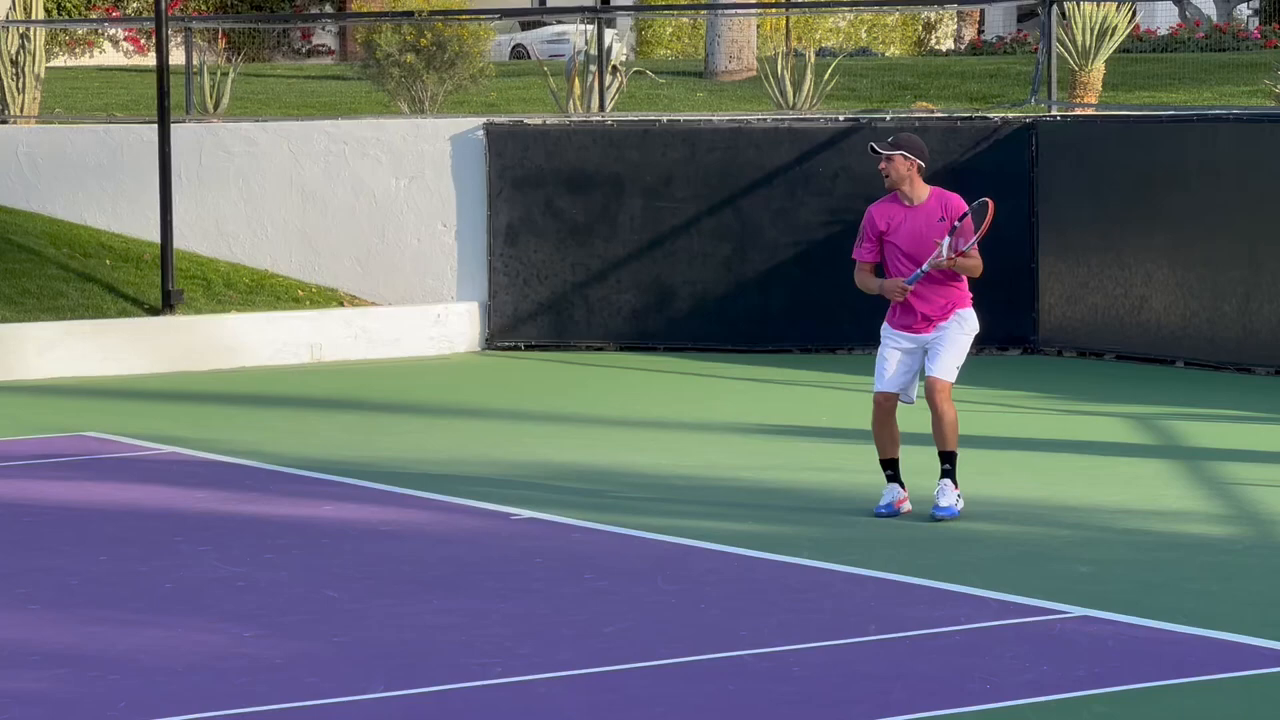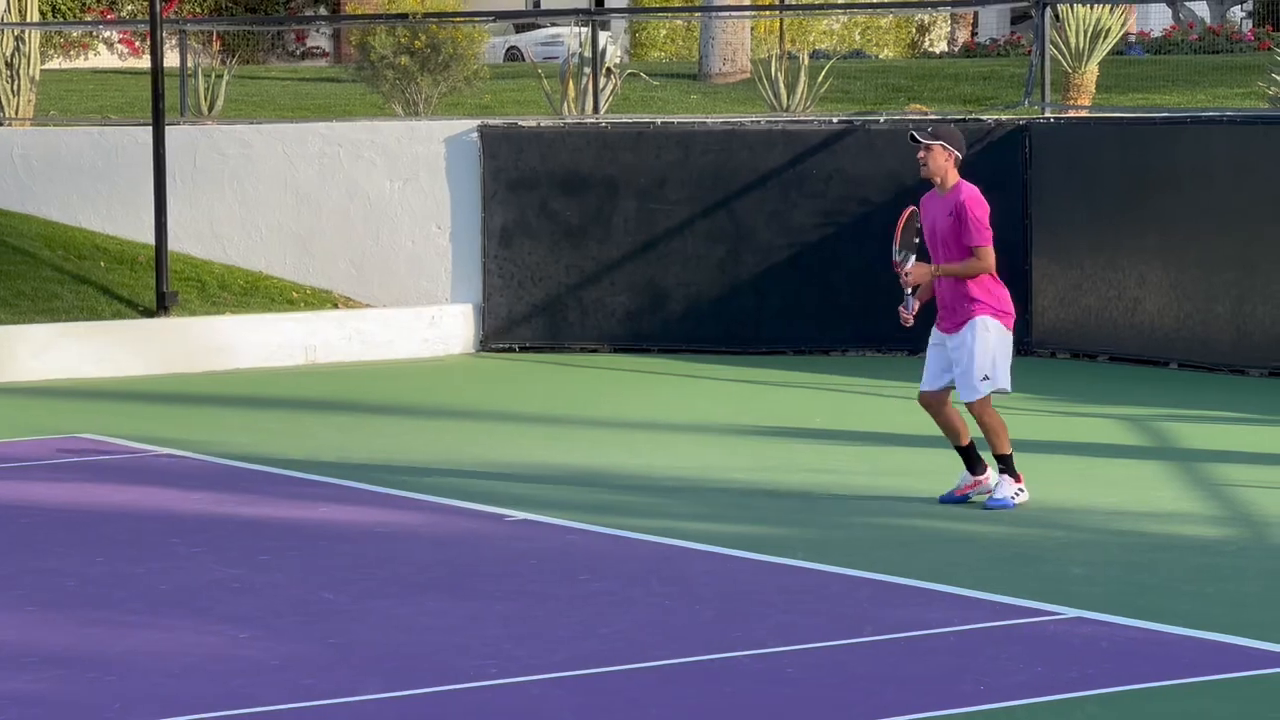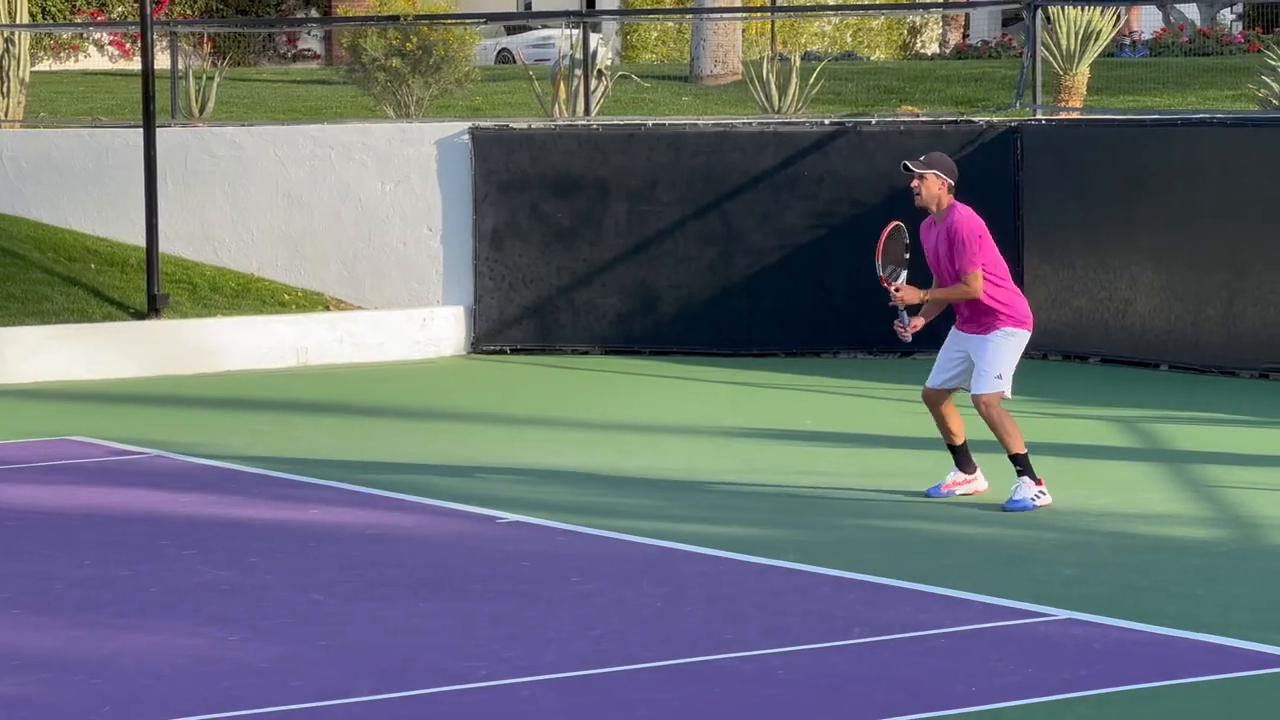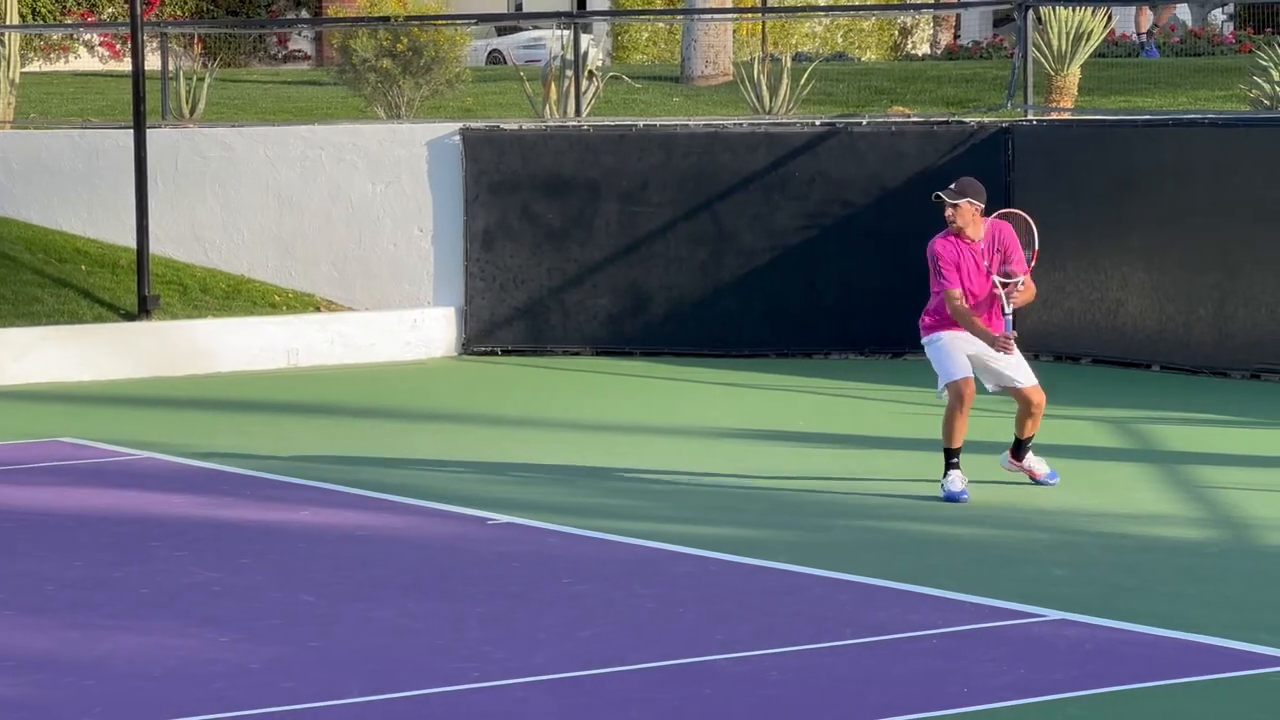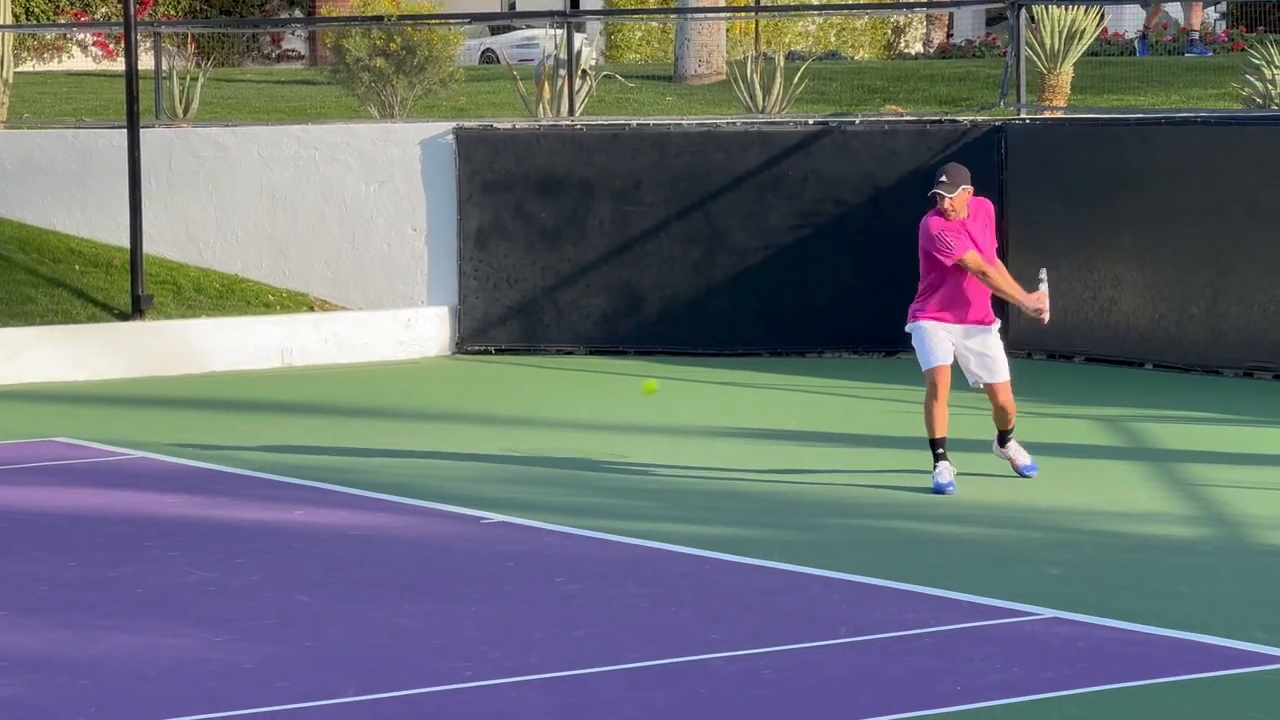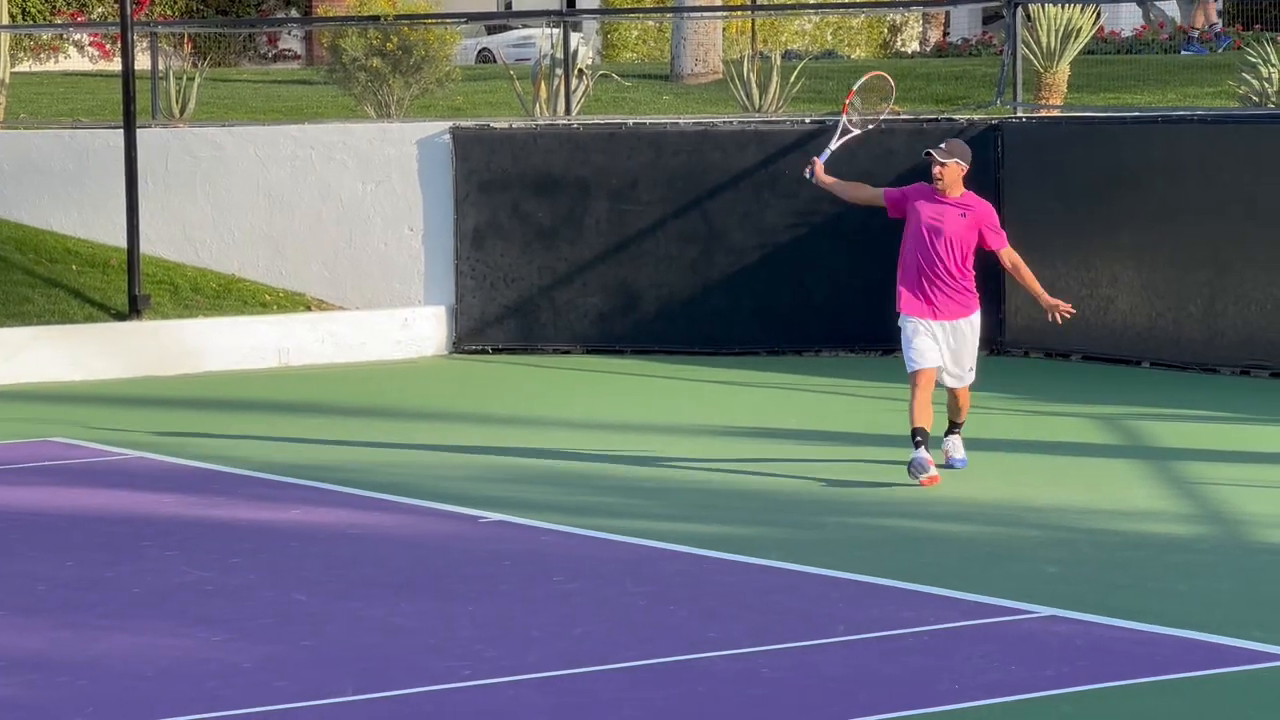
dt=0.4s
person 1, frame 1
left shoulder: (951, 205)
right shoulder: (876, 213)
left elbow: (975, 266)
right elbow: (862, 275)
left wrist: (952, 263)
right wrist: (888, 286)
left hip: (951, 318)
right hip: (901, 326)
left knee: (937, 387)
right knee: (883, 401)
left ankle: (949, 482)
right ankle: (894, 488)
person 1, frame 2
left shoulder: (967, 199)
right shoulder: (928, 203)
left elbow: (984, 262)
left wrist: (930, 272)
right wrist: (917, 301)
left hip: (982, 316)
right hip: (948, 319)
left knee: (978, 404)
right knee: (931, 397)
left ankle: (1011, 480)
right ankle: (977, 473)
person 1, frame 3
left shoulder: (963, 223)
right shoulder: (927, 228)
left elbow: (974, 288)
left wrist: (920, 297)
right wrist: (920, 318)
left hip: (1005, 324)
right hip: (967, 327)
left knee: (986, 401)
right knee: (934, 395)
left ankle: (1032, 484)
right ankle: (968, 473)
person 1, frame 4
left shoulder: (1003, 233)
right shoulder: (940, 247)
left elbow: (1028, 288)
right elbow: (955, 307)
left wrist: (1017, 294)
right wrist: (989, 336)
left hip: (993, 331)
right hip: (946, 331)
left knee: (1034, 400)
right knee: (962, 391)
left ankle: (1019, 456)
right ankle: (952, 472)
person 1, frame 5
left shoulder: (981, 209)
right shoulder: (932, 226)
left elbow: (990, 259)
right elbow: (979, 269)
left wrist: (1027, 297)
right wrist: (1023, 298)
left hip: (976, 321)
right hip: (933, 320)
left knee: (1003, 398)
right knee: (938, 381)
left ankle: (1006, 445)
right ankle: (941, 464)
person 1, frame 6
left shoulder: (980, 210)
right shoulder: (916, 195)
left elbow: (1010, 260)
right elbow: (869, 194)
left wrist: (1045, 299)
right wrist: (827, 180)
left hip: (961, 315)
right hip: (917, 314)
left knee: (959, 386)
right knee: (921, 382)
left ankle: (953, 437)
right ankle: (921, 459)
